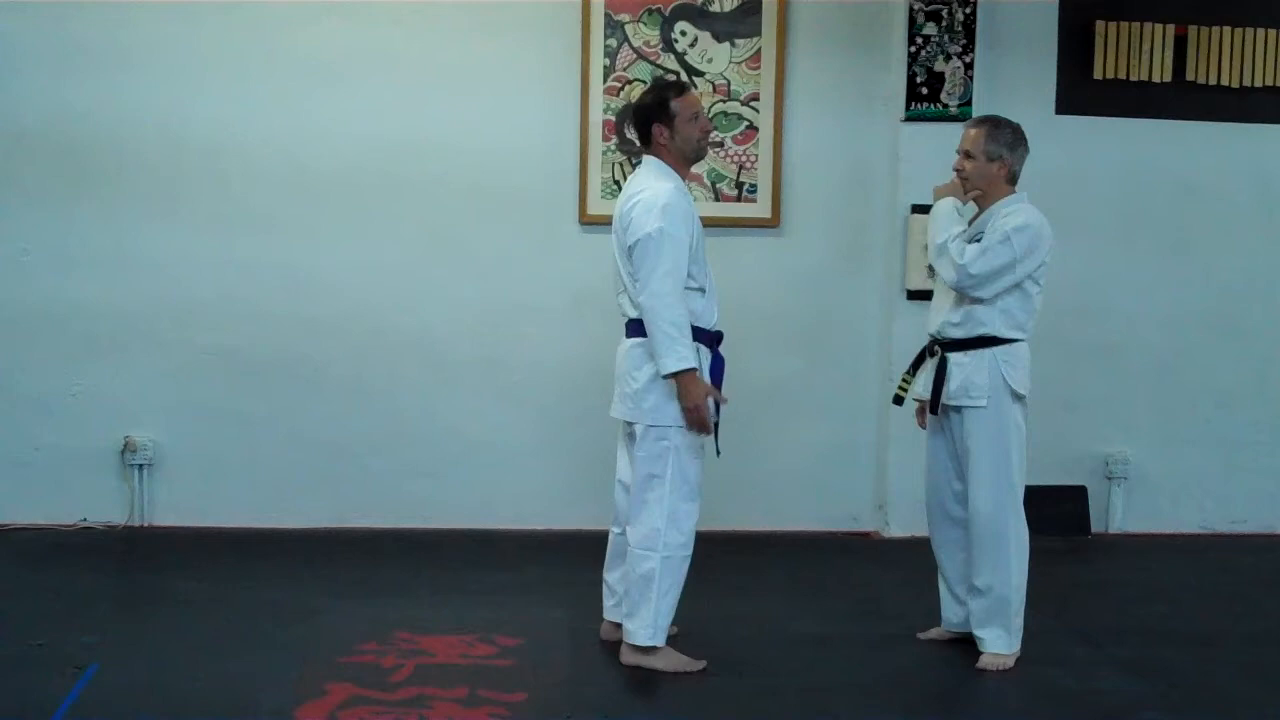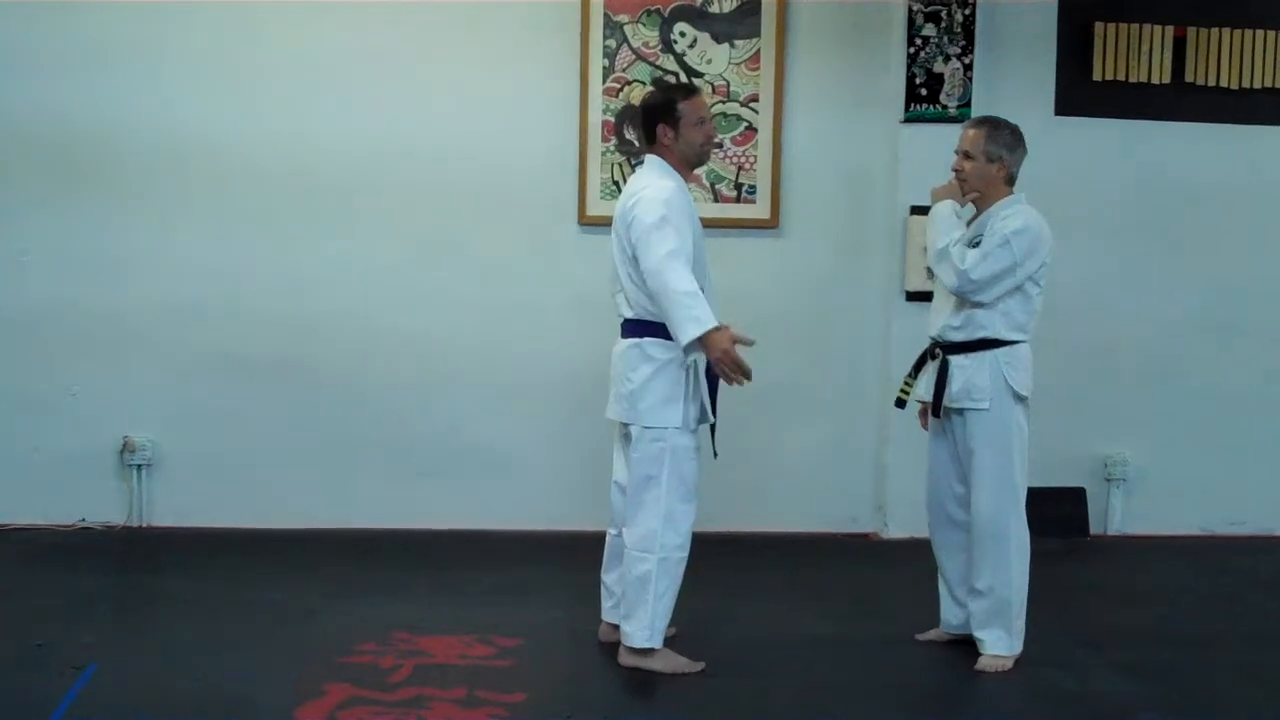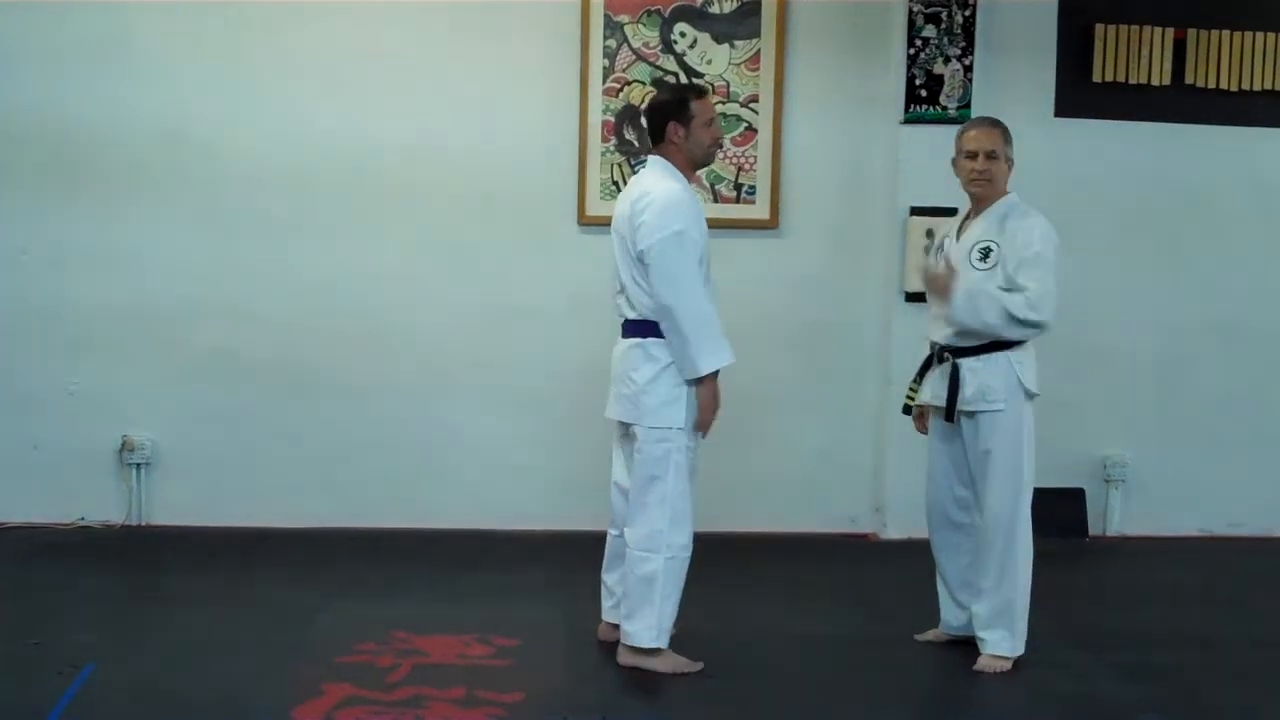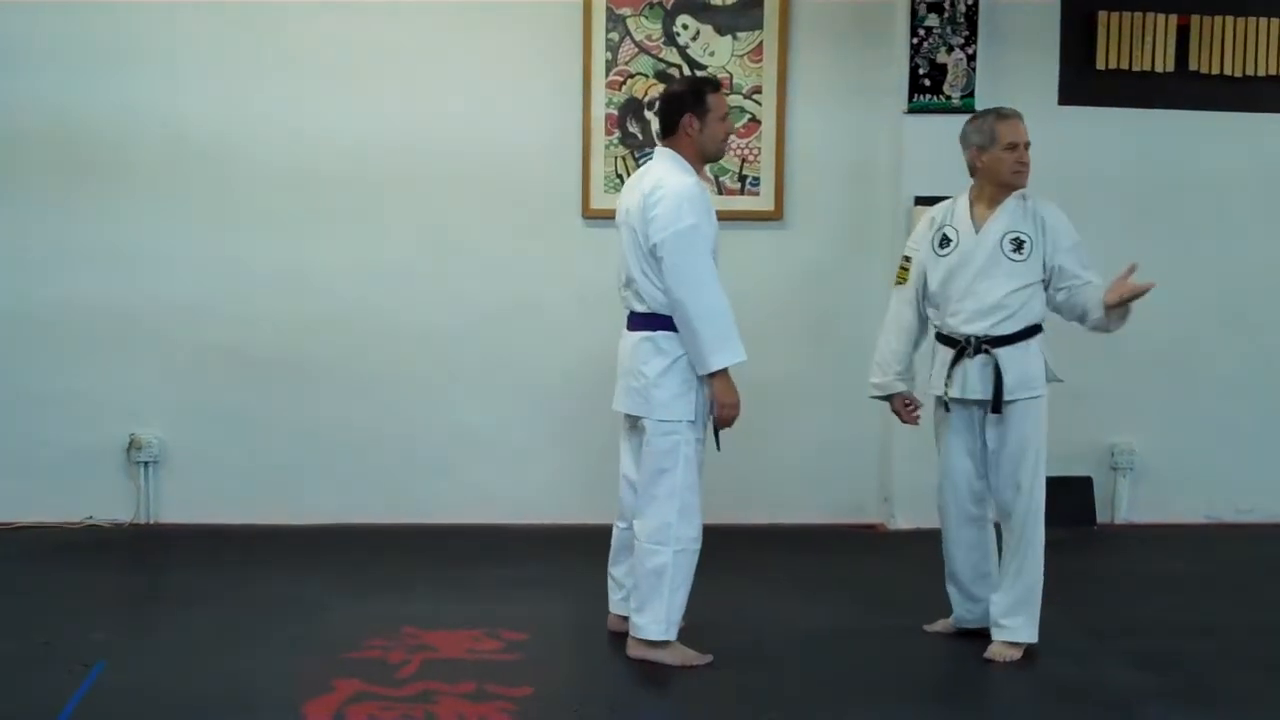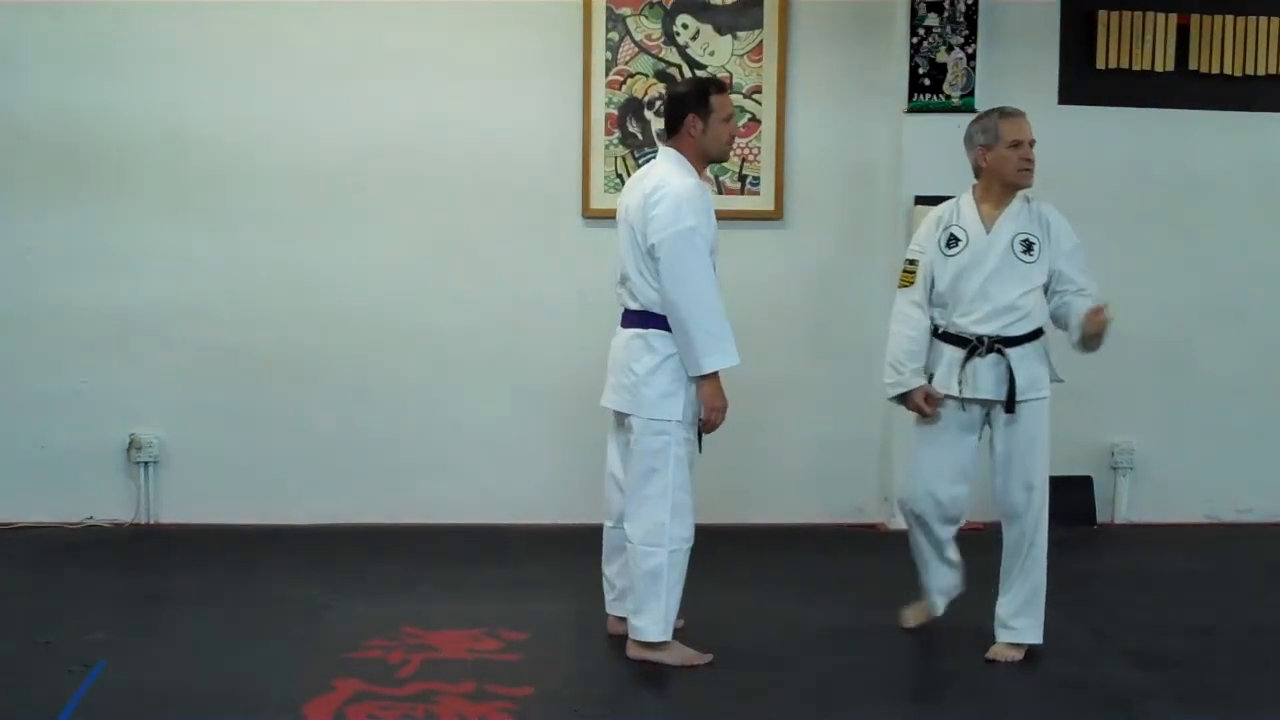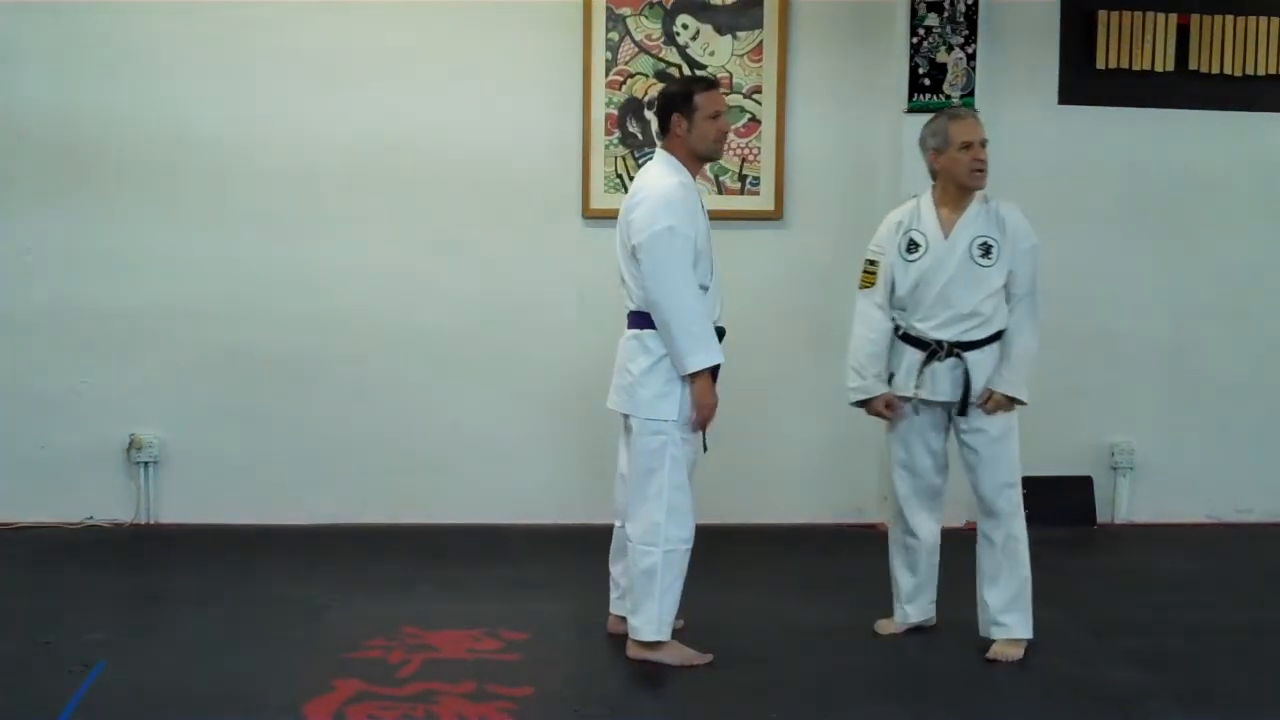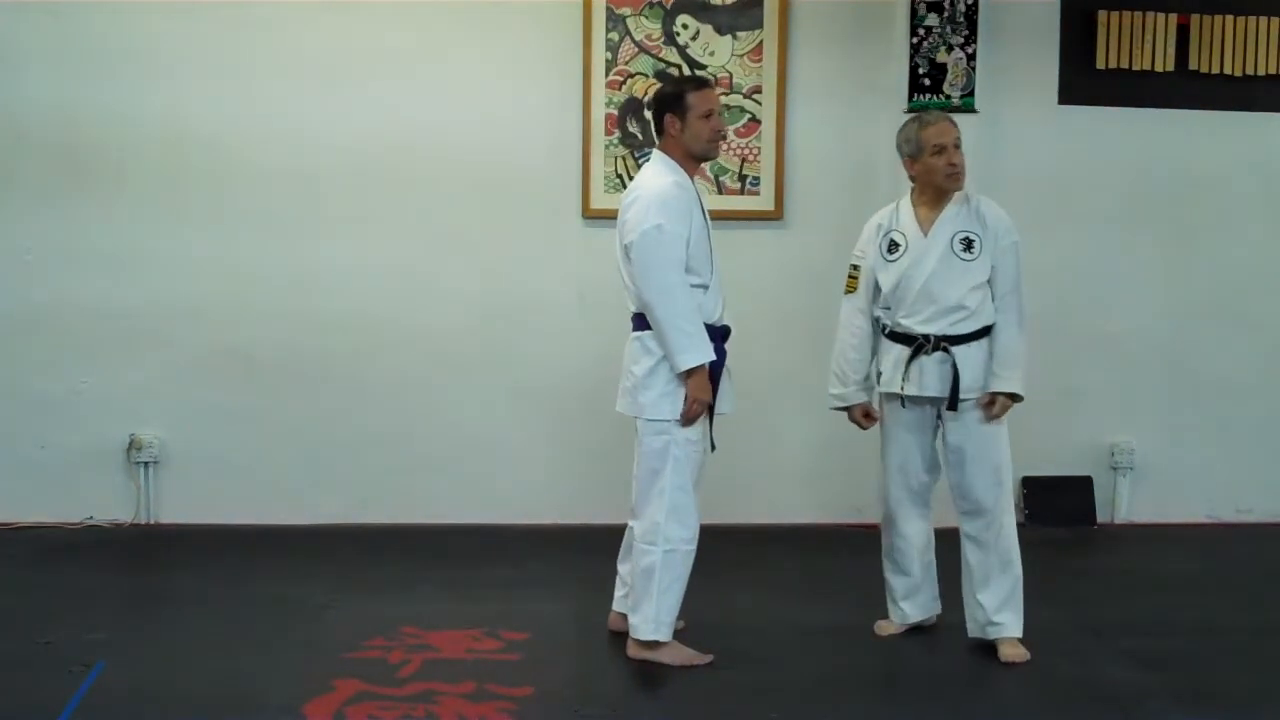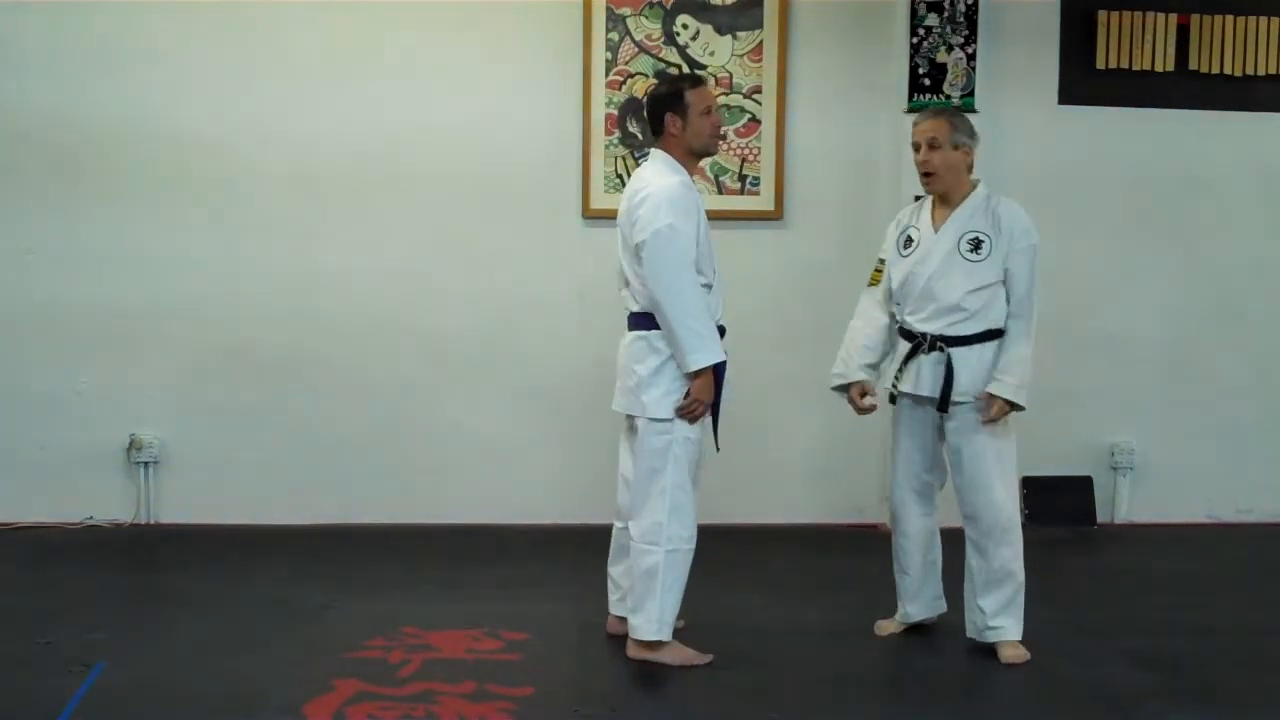
dt=0.4s
person 1, frame 1
left shoulder: (651, 189)
right shoulder: (661, 199)
right elbow: (661, 297)
right wrist: (687, 375)
left hip: (653, 361)
right hip: (665, 367)
left knee: (638, 500)
right knee: (665, 511)
left ankle: (621, 615)
right ankle: (643, 640)
person 1, frame 2
left shoulder: (653, 189)
right shoulder: (660, 196)
right elbow: (669, 274)
left wrist: (701, 336)
right wrist: (710, 334)
left hip: (650, 360)
right hip: (661, 365)
left knee: (636, 501)
right knee: (662, 510)
left ankle: (621, 616)
right ankle: (642, 641)
person 1, frame 3
left shoulder: (644, 189)
right shoulder: (670, 198)
right elbow: (682, 297)
right wrist: (707, 377)
left hip: (642, 358)
right hip: (665, 366)
left knee: (635, 501)
right knee: (663, 513)
left ankle: (618, 615)
right ankle: (642, 641)
person 1, frame 4
left shoulder: (645, 181)
right shoulder: (681, 192)
right elbow: (695, 293)
right wrist: (720, 374)
left hip: (646, 348)
right hip: (672, 357)
left knee: (641, 494)
right knee: (671, 504)
left ankle: (627, 607)
right ankle: (651, 633)
person 1, frame 5
left shoulder: (649, 179)
right shoulder: (683, 192)
right elbow: (690, 294)
right wrist: (711, 377)
left hip: (640, 350)
right hip: (663, 360)
left knee: (631, 496)
right knee: (661, 505)
left ankle: (625, 608)
right ankle: (649, 634)
person 1, frame 6
left shoulder: (667, 184)
right shoulder: (667, 193)
right elbow: (672, 294)
right wrist: (700, 375)
left hip: (659, 359)
right hip: (667, 363)
left knee: (642, 496)
right knee: (664, 505)
left ankle: (628, 609)
right ankle: (649, 634)
person 1, frame 7
left shoulder: (674, 187)
right shoulder: (660, 192)
right elbow: (664, 292)
right wrist: (695, 370)
left hip: (676, 360)
right hip: (671, 364)
left knee: (657, 496)
right knee: (669, 504)
left ankle: (630, 606)
right ankle: (649, 633)
person 1, frame 8
left shoulder: (656, 182)
right shoulder: (669, 191)
right elbow: (675, 291)
right wrist: (703, 369)
left hip: (652, 353)
right hip: (668, 358)
left knee: (641, 494)
right knee: (666, 504)
left ankle: (627, 609)
right ankle: (649, 634)
person 2, frame 1
left shoulder: (1024, 223)
right shoulder: (975, 220)
left elbow: (964, 274)
left wrist: (946, 208)
right wrist: (930, 382)
left hip: (989, 379)
right hip: (951, 375)
left knee: (993, 509)
right knee: (946, 504)
left ankle: (1000, 632)
right ankle: (962, 615)
person 2, frame 2
left shoulder: (1022, 225)
right shoulder: (973, 222)
left elbow: (965, 280)
left wrist: (944, 212)
right wrist: (932, 383)
left hip: (991, 380)
right hip: (952, 378)
left knee: (994, 511)
right knee: (948, 507)
left ankle: (1000, 635)
right ankle: (961, 617)
person 2, frame 3
left shoulder: (1027, 227)
right shoulder: (955, 230)
left elbow: (1034, 311)
left wrist: (957, 295)
right wrist: (923, 389)
left hip: (998, 384)
right hip: (947, 383)
left knee: (1001, 514)
right knee: (947, 509)
left ankle: (1001, 636)
right ankle: (960, 616)
person 2, frame 4
left shoulder: (1044, 220)
right shoulder: (938, 221)
left elbow: (1071, 291)
right elbow: (907, 305)
left wrist: (1109, 301)
right wrist: (892, 379)
left hip: (1016, 375)
right hip: (954, 374)
left knee: (1018, 503)
right knee: (958, 502)
left ankle: (1013, 625)
right ankle: (971, 608)
person 2, frame 5
left shoulder: (1047, 223)
right shoulder: (939, 222)
left elbow: (1071, 294)
right elbow: (912, 305)
left wrist: (1088, 322)
right wrist: (907, 378)
left hip: (1021, 377)
right hip: (951, 372)
left knee: (1022, 504)
right knee: (927, 495)
left ankle: (1017, 627)
right ankle: (939, 585)
person 2, frame 6
left shoulder: (1009, 223)
right shoulder: (900, 225)
left elbow: (1024, 310)
right elbow: (874, 309)
left wrist: (1011, 381)
right wrist: (869, 383)
left hip: (983, 376)
right hip: (916, 374)
left knee: (999, 499)
right knee: (914, 495)
left ankle: (1007, 624)
right ankle: (912, 607)
person 2, frame 7
left shoulder: (989, 220)
right shoulder: (881, 227)
left elbow: (1008, 308)
right elbow: (857, 315)
left wrist: (1006, 381)
right wrist: (851, 390)
left hip: (970, 374)
right hip: (903, 375)
left knee: (985, 500)
right knee: (904, 497)
left ankle: (1000, 623)
right ankle: (912, 606)
person 2, frame 8
left shoulder: (1006, 218)
right shoulder: (906, 222)
left elbow: (1025, 311)
right elbow: (877, 304)
left wrist: (1010, 386)
right wrist: (856, 370)
left hip: (976, 377)
right hip: (914, 374)
left knee: (988, 505)
right knee: (910, 496)
left ankle: (1000, 625)
right ankle: (917, 604)
